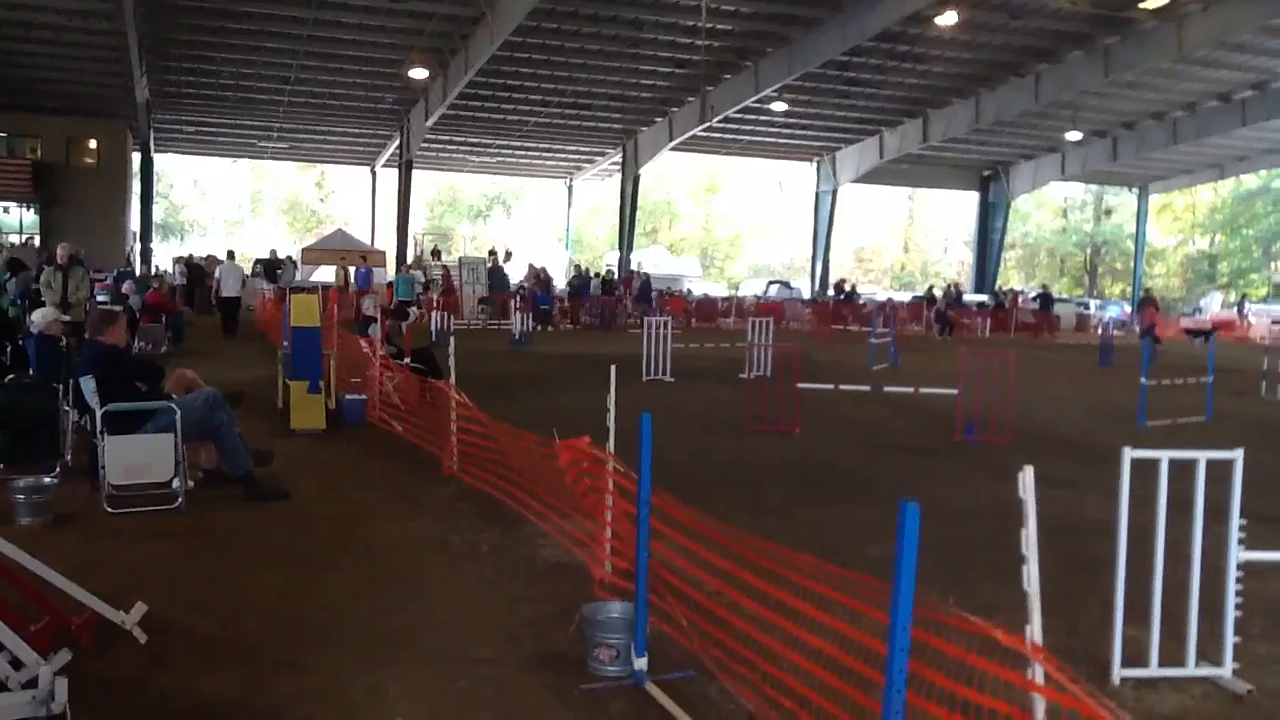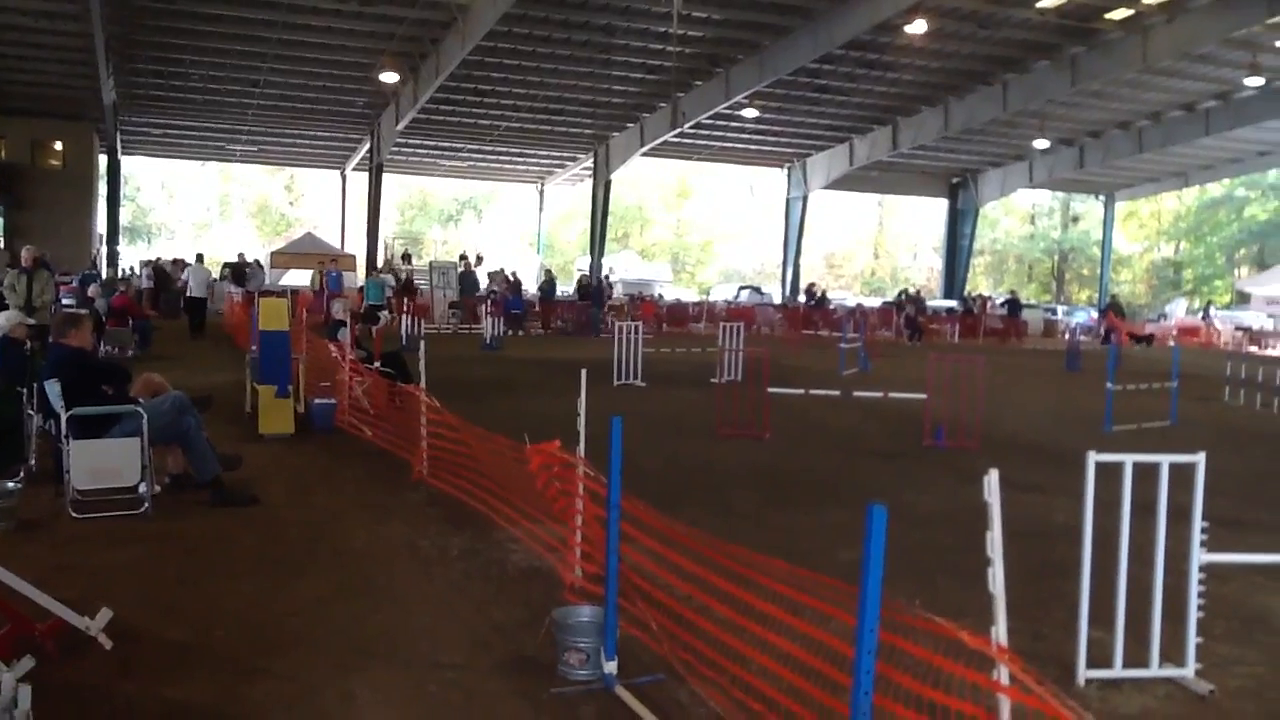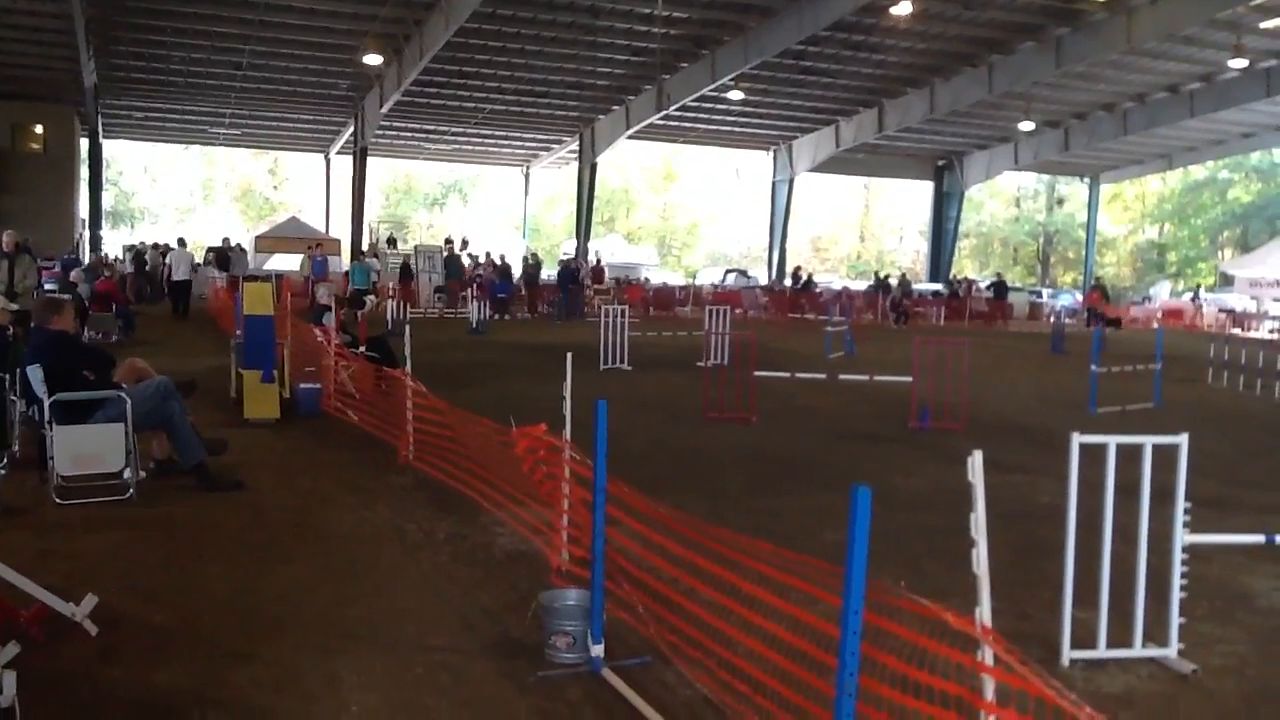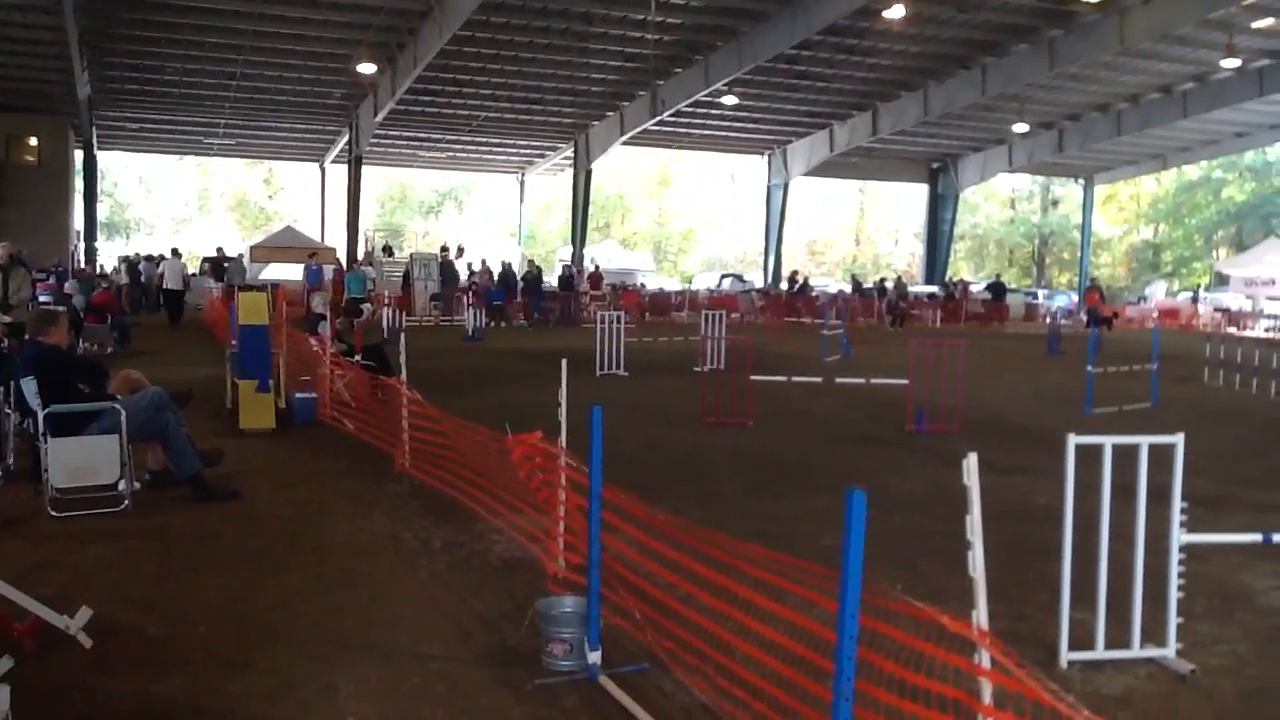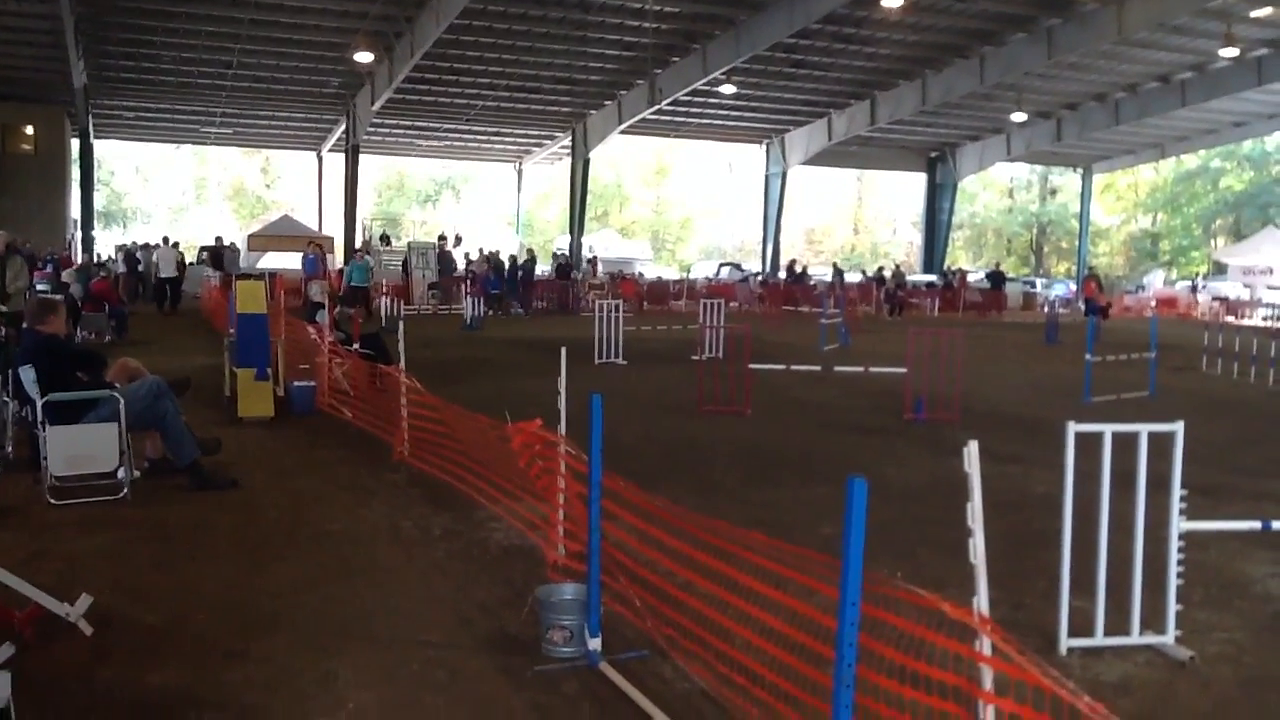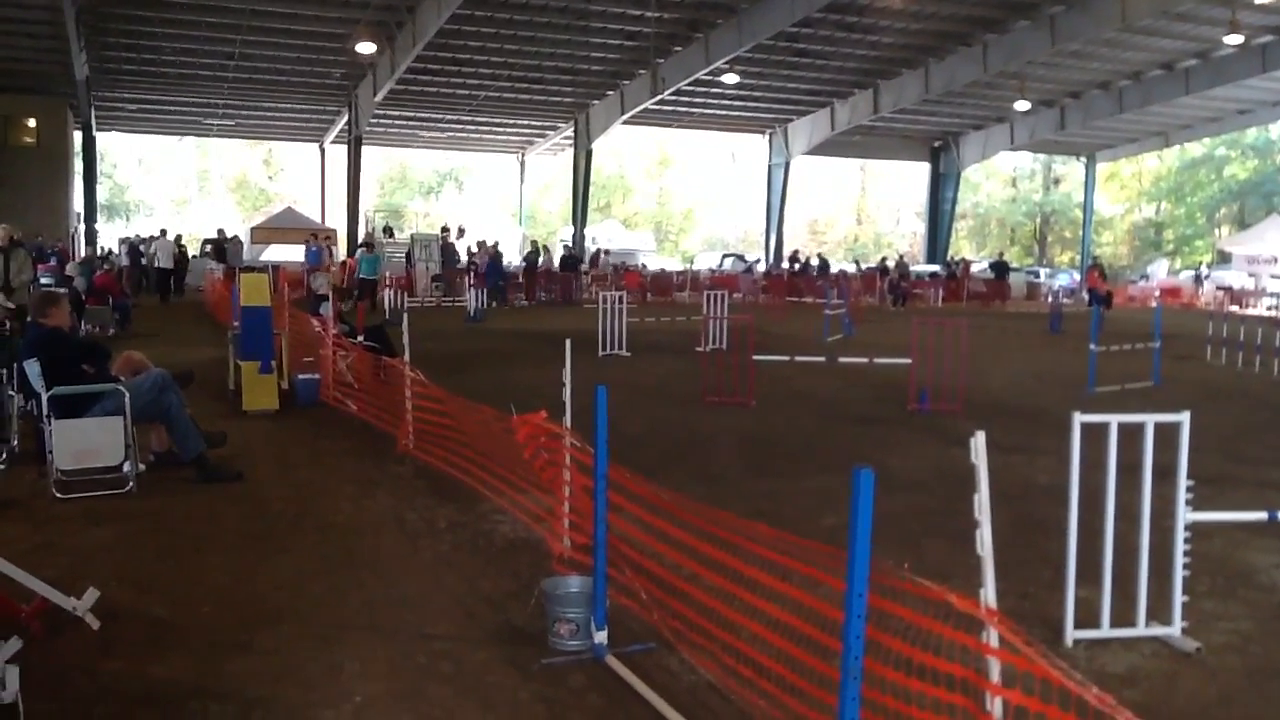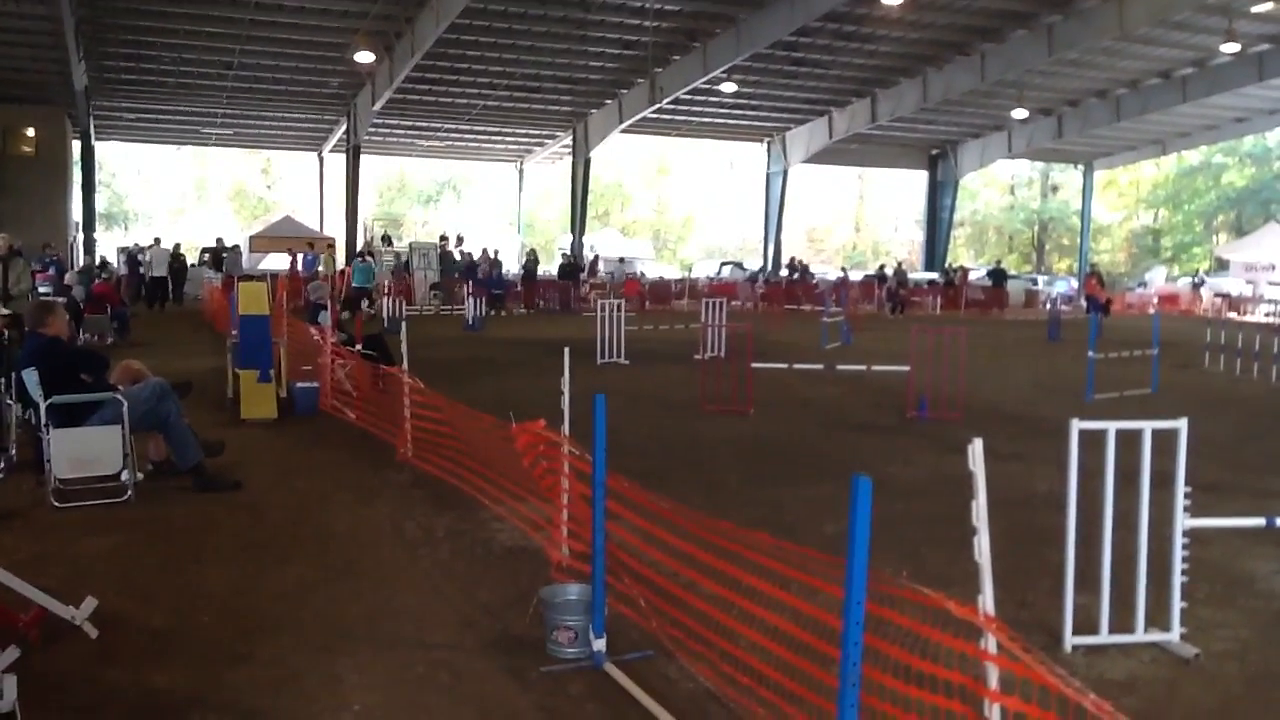
dt=0.5s
person 1, frame 1
left shoulder: (91, 354)
right shoulder: (108, 355)
right elbow: (155, 373)
left hip: (131, 424)
right hip: (141, 425)
left knee: (218, 419)
right knee: (211, 397)
left ankle: (249, 481)
right ankle: (244, 455)
person 1, frame 2
left shoulder: (56, 357)
right shoulder: (73, 357)
right elbow: (122, 376)
left hip: (96, 428)
right hip: (108, 430)
left knee: (185, 422)
right knee: (179, 401)
left ankle: (217, 487)
person 1, frame 3
left shoulder: (38, 342)
right shoulder: (56, 341)
right elbow: (105, 362)
left hip: (78, 414)
right hip: (92, 415)
left knee: (168, 408)
right knee: (163, 386)
left ankle: (201, 472)
right ankle: (196, 442)
person 1, frame 4
left shoulder: (32, 355)
right shoulder: (49, 355)
right elbow: (98, 373)
left hip: (74, 426)
right hip: (85, 427)
left knee: (163, 418)
right knee: (157, 397)
left ankle: (193, 480)
person 1, frame 5
left shoulder: (30, 343)
right shoulder: (48, 344)
right elbow: (96, 362)
left hip: (70, 414)
right hip: (84, 415)
left knee: (160, 405)
right knee: (156, 386)
person 1, frame 6
left shoulder: (35, 336)
right shoulder: (51, 338)
right elbow: (100, 354)
left hip: (75, 408)
right hip: (88, 409)
left knee: (165, 398)
right knee: (160, 379)
person 1, frame 7
left shoulder: (32, 346)
right shoulder: (50, 347)
right elbow: (100, 363)
left hip: (72, 418)
right hip: (86, 419)
left knee: (164, 407)
right knee: (158, 388)
